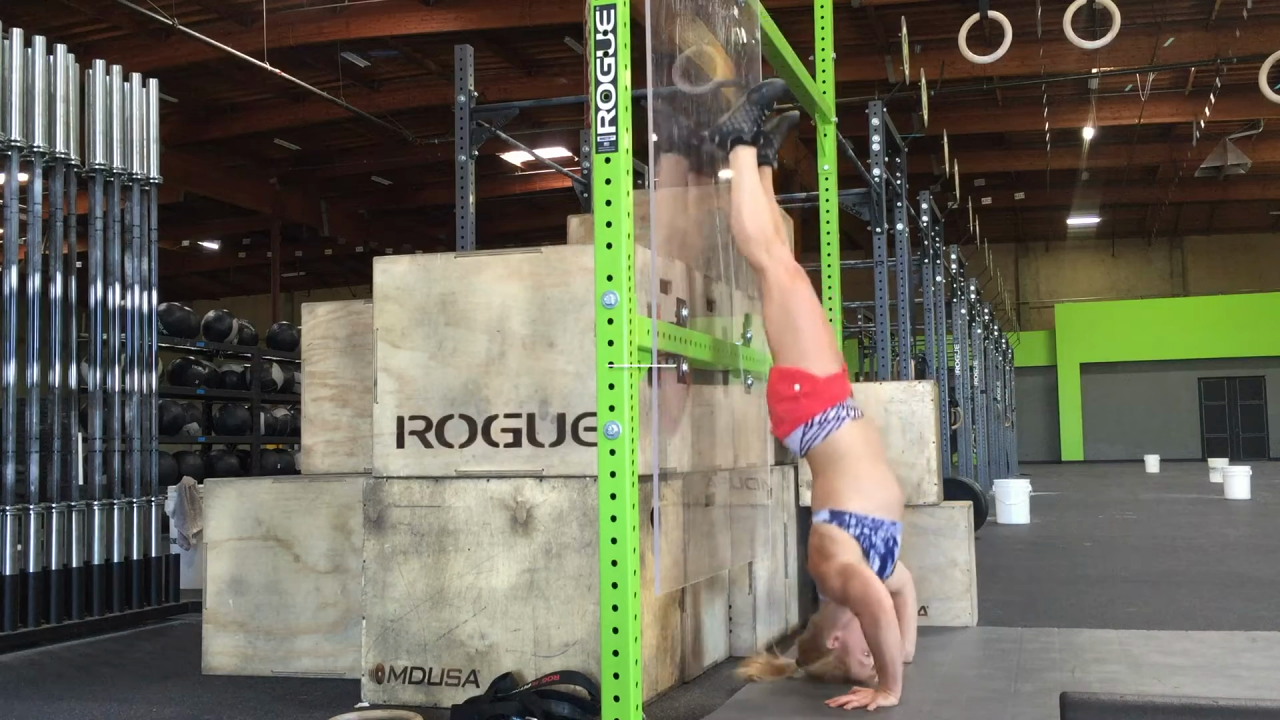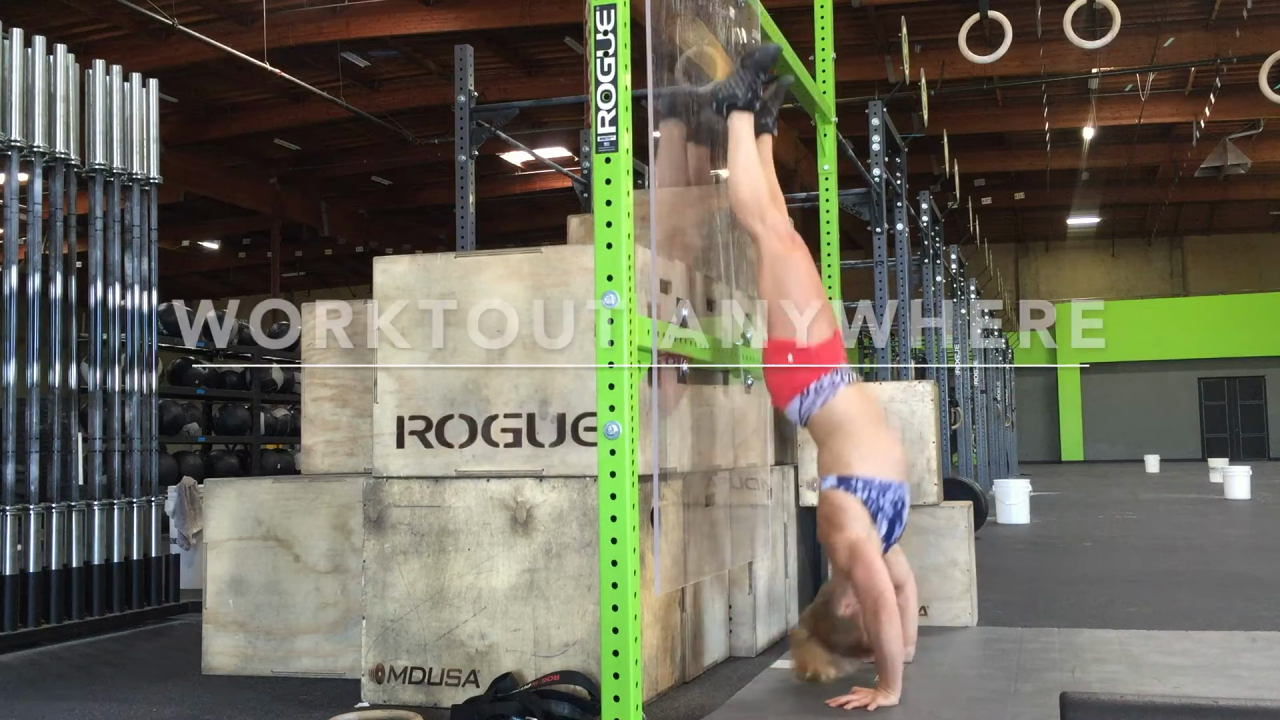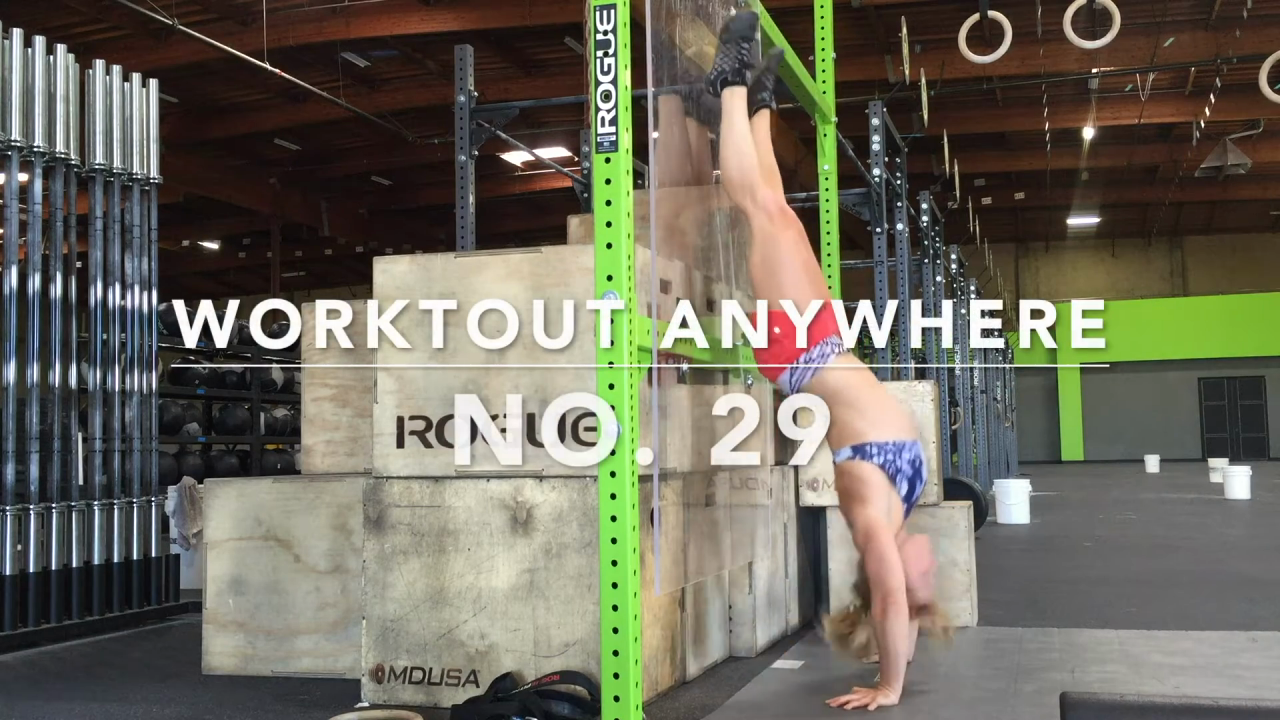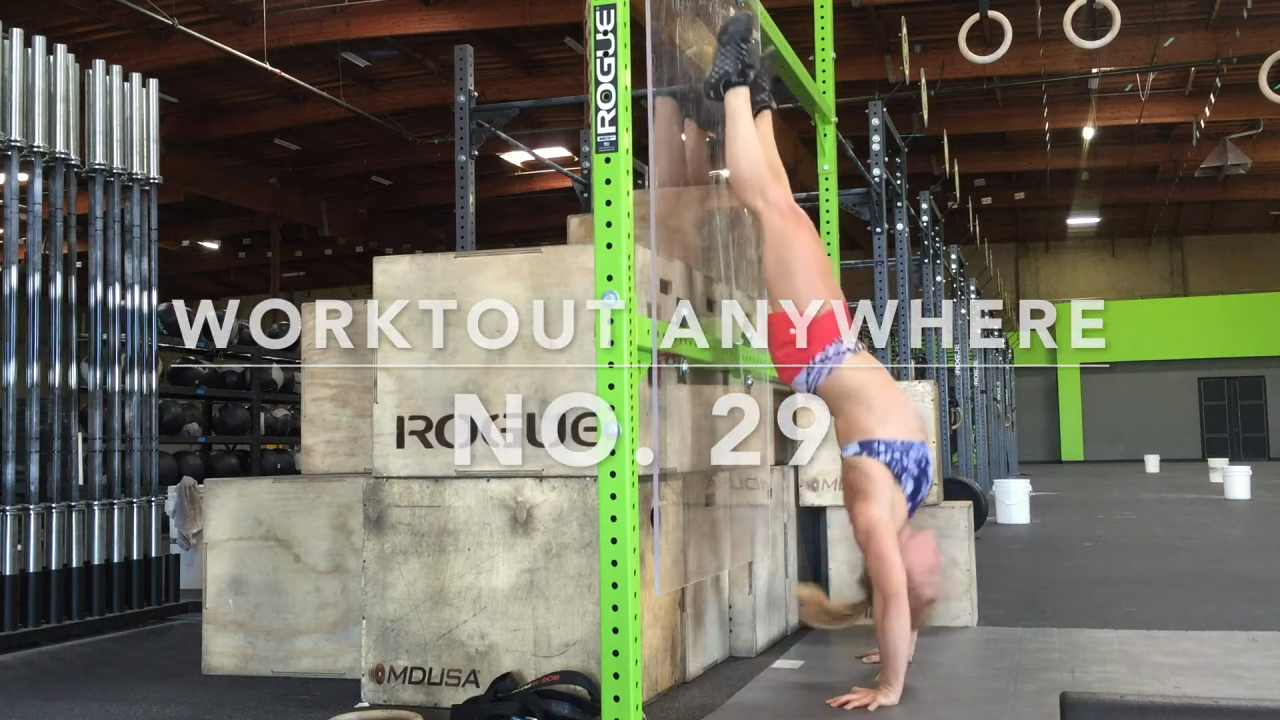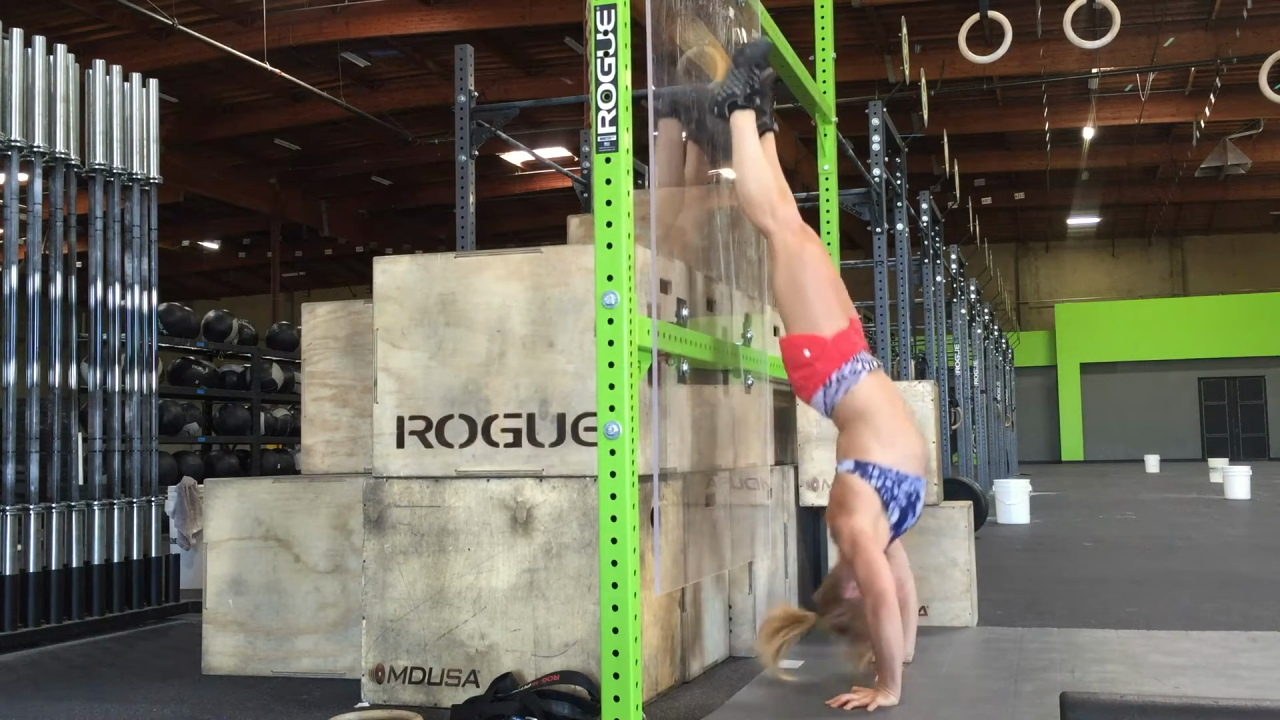
dt=0.7s
person 1, frame 1
right shoulder: (837, 560)
left wrist: (895, 673)
left hip: (820, 402)
right hip: (814, 402)
left knee: (774, 260)
right knee: (772, 259)
left ankle: (758, 150)
right ankle: (744, 140)
person 1, frame 2
right shoulder: (850, 530)
left wrist: (899, 658)
right wrist: (890, 686)
left hip: (816, 371)
right hip: (808, 371)
left knee: (777, 232)
right knee: (773, 230)
left ankle: (758, 119)
right ankle: (743, 107)
person 1, frame 3
left shoulder: (883, 502)
right shoulder: (874, 506)
right wrist: (889, 687)
left hip: (813, 347)
right hip: (802, 348)
left knee: (772, 212)
right knee: (766, 209)
left ankle: (755, 95)
right ankle: (737, 82)
person 1, frame 4
left shoulder: (890, 502)
right shoulder: (876, 502)
right wrist: (889, 688)
left hip: (823, 343)
right hip: (813, 345)
left knee: (780, 208)
right knee: (773, 207)
left ankle: (754, 95)
right ankle: (738, 84)
person 1, frame 5
left shoulder: (865, 517)
right shoulder: (860, 517)
right wrist: (889, 685)
left hip: (840, 362)
right hip: (834, 363)
left knee: (788, 229)
right knee: (784, 228)
right ankle: (742, 106)
